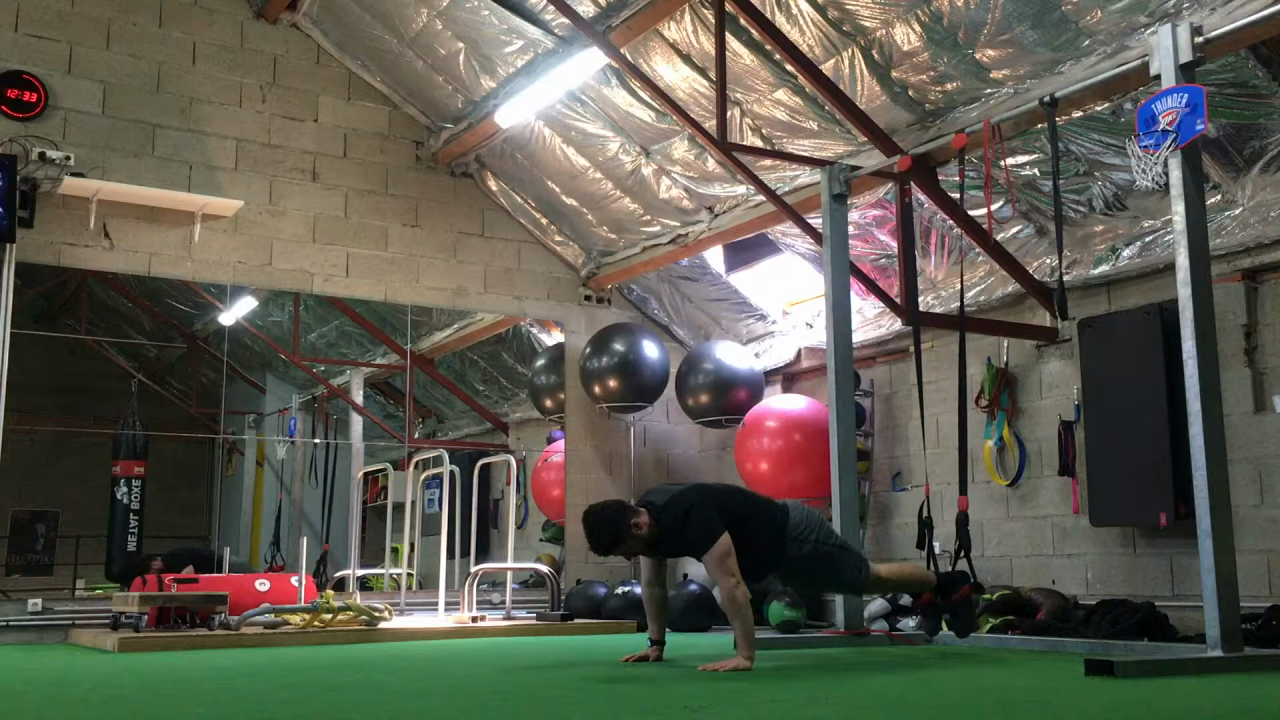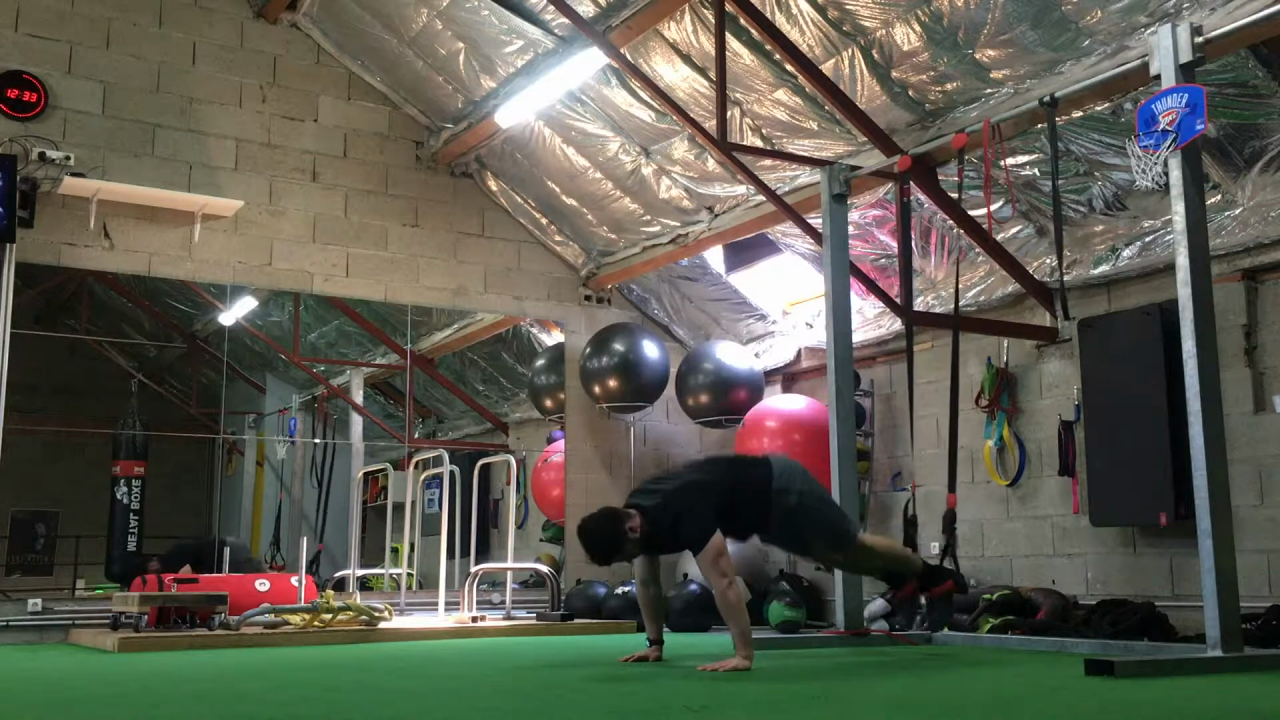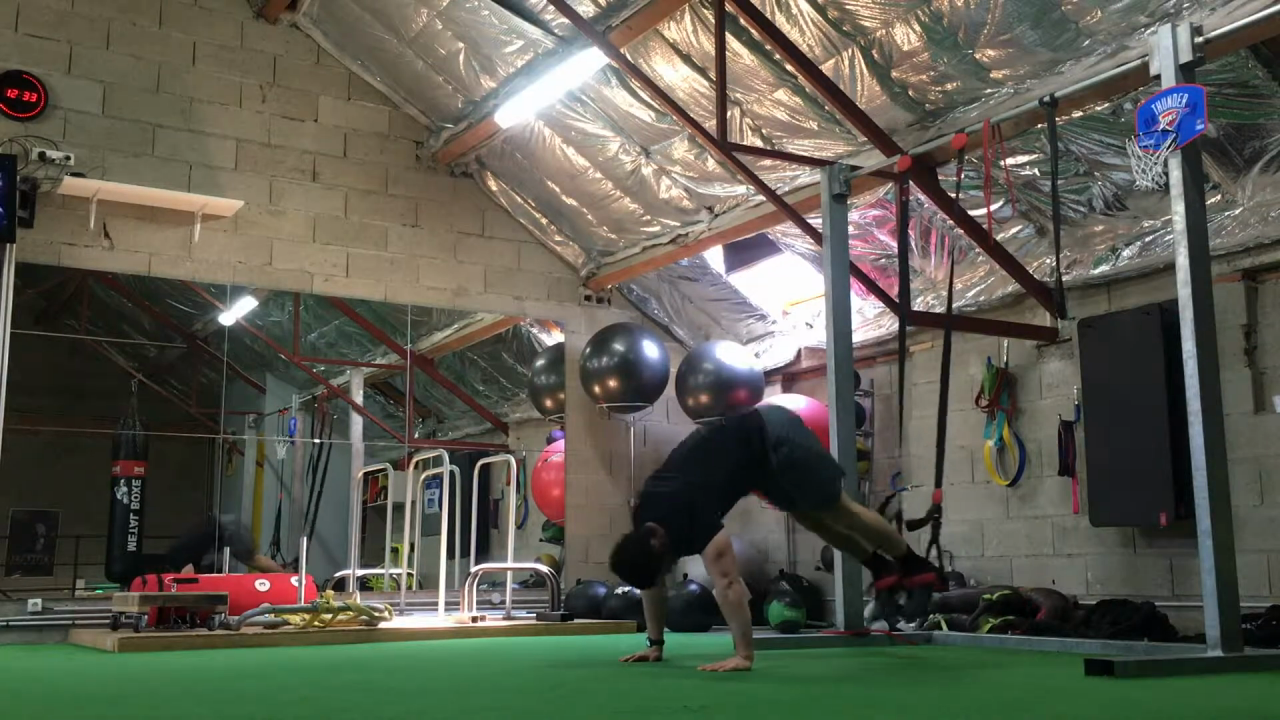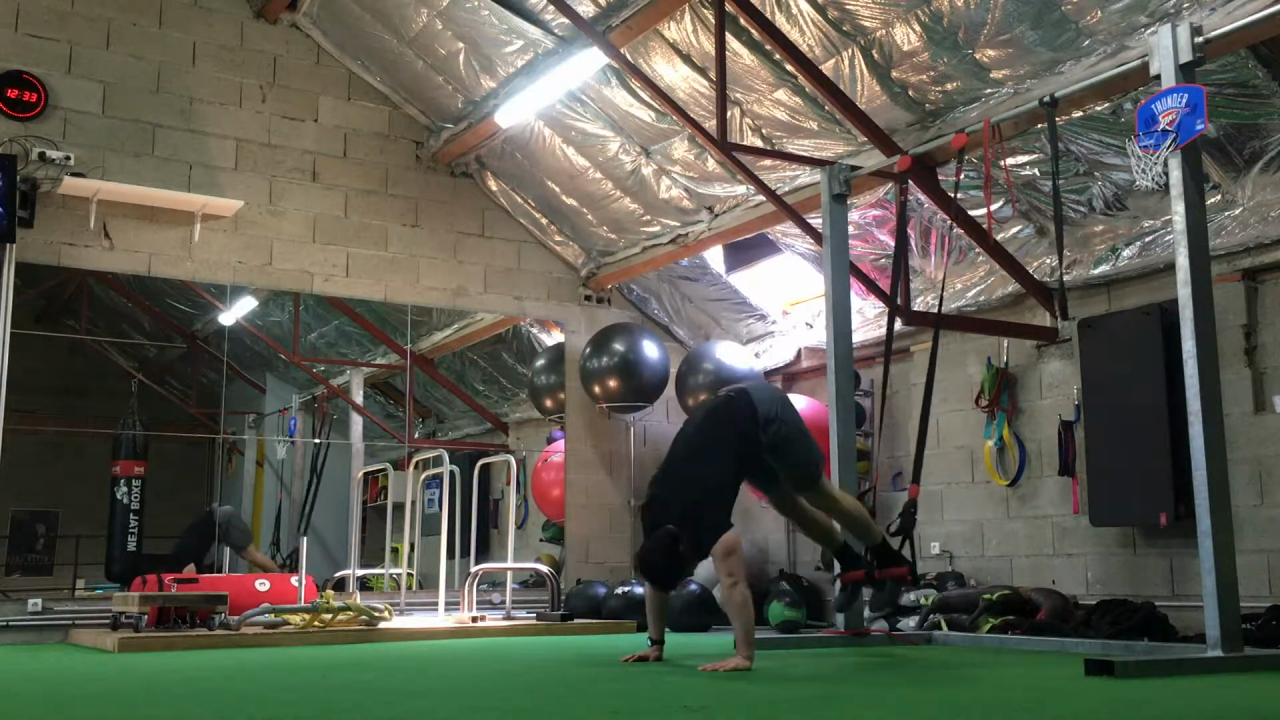
dt=1s
person 1, frame 1
left shoulder: (688, 512)
right shoulder: (647, 517)
left elbow: (731, 582)
right elbow: (653, 583)
left wrist: (745, 655)
right wrist: (656, 644)
left hip: (792, 536)
right hip: (774, 551)
left knee: (866, 579)
right knee: (862, 581)
left ankle: (949, 585)
right ankle: (925, 593)
person 1, frame 2
left shoulder: (681, 511)
right shoulder: (640, 515)
left elbow: (723, 582)
right elbow: (647, 582)
left wrist: (743, 653)
right wrist: (655, 643)
left hip: (781, 488)
right hip: (762, 506)
left knee: (851, 544)
right knee: (827, 553)
left ankle: (933, 576)
right ankle: (900, 581)
person 1, frame 3
left shoulder: (691, 508)
right shoulder: (647, 515)
left elbow: (726, 582)
right elbow: (652, 579)
left wrist: (742, 654)
right wrist: (655, 642)
left hip: (773, 432)
right hip: (753, 443)
left knee: (836, 509)
right knee: (809, 515)
left ankle: (914, 565)
right ankle: (883, 569)
person 1, frame 4
left shoulder: (701, 514)
right shoulder: (656, 514)
left elbow: (733, 582)
right elbow: (657, 580)
left wrist: (744, 655)
right wrist: (656, 643)
left hip: (762, 412)
left knee: (819, 494)
right knee: (784, 501)
left ankle: (888, 558)
right ankle: (852, 564)
